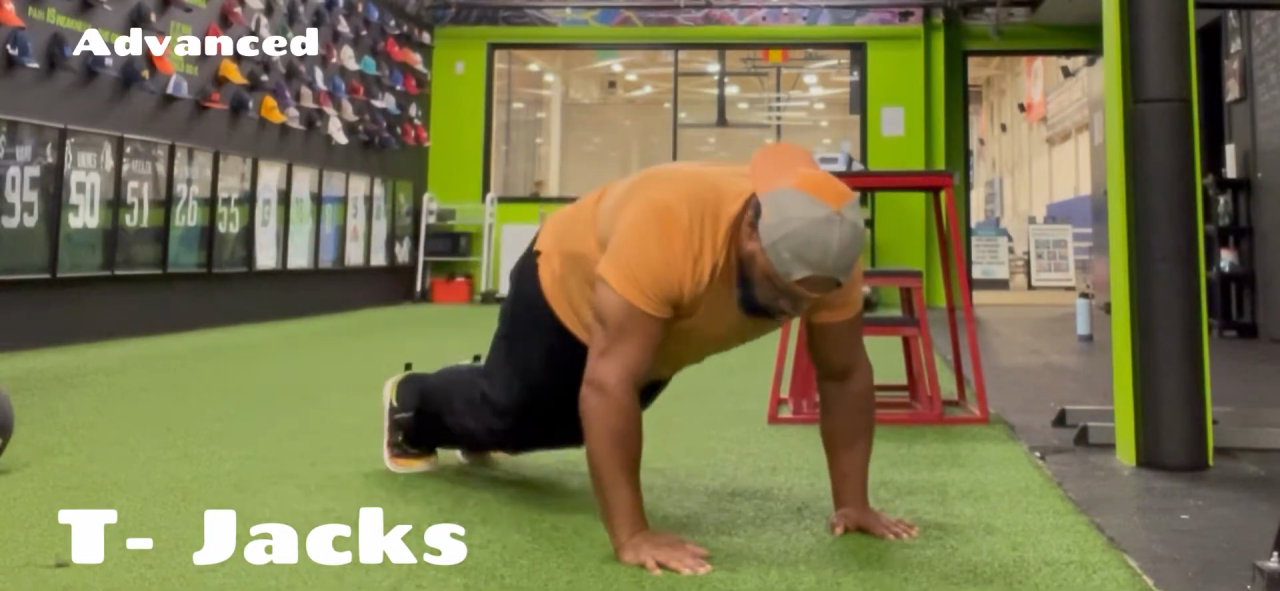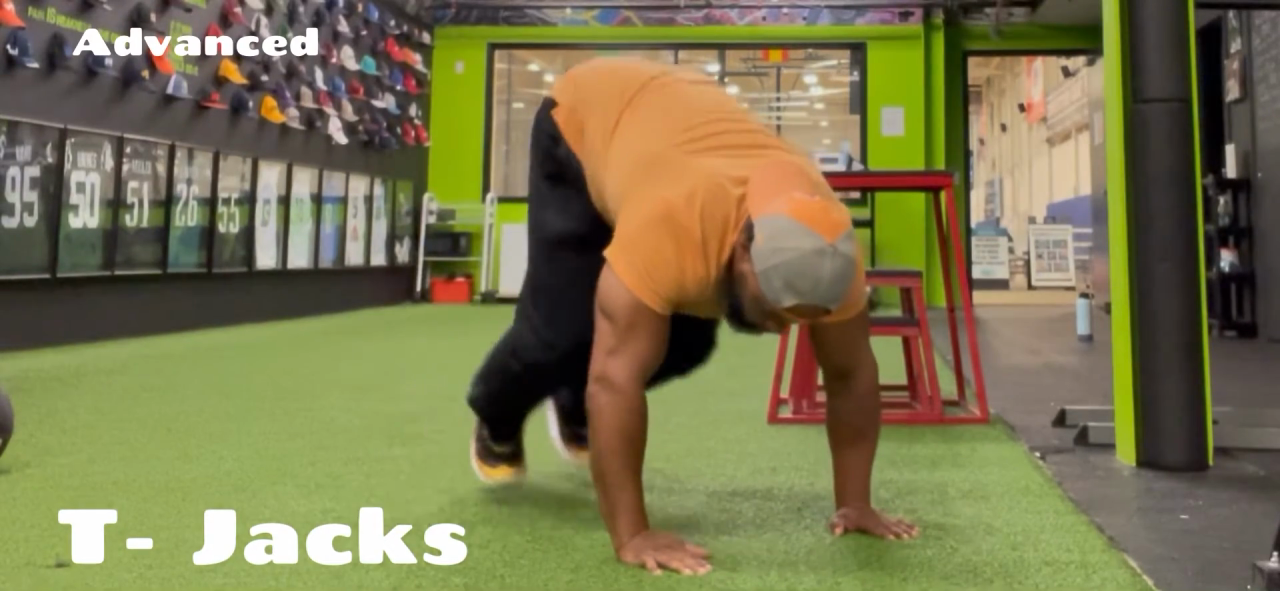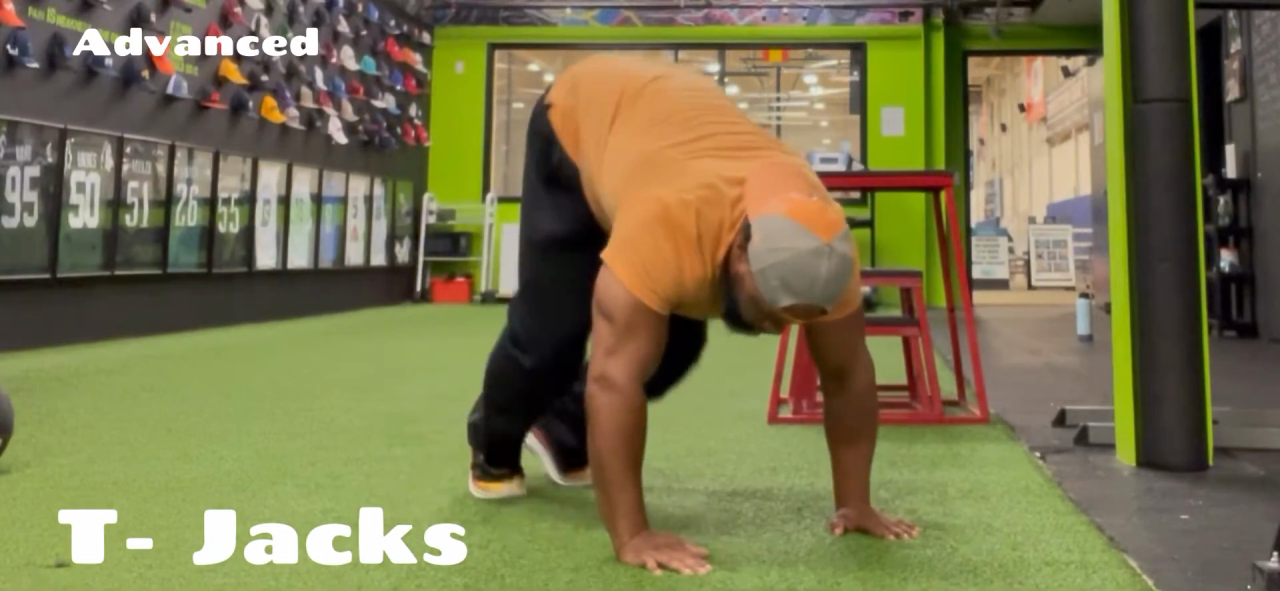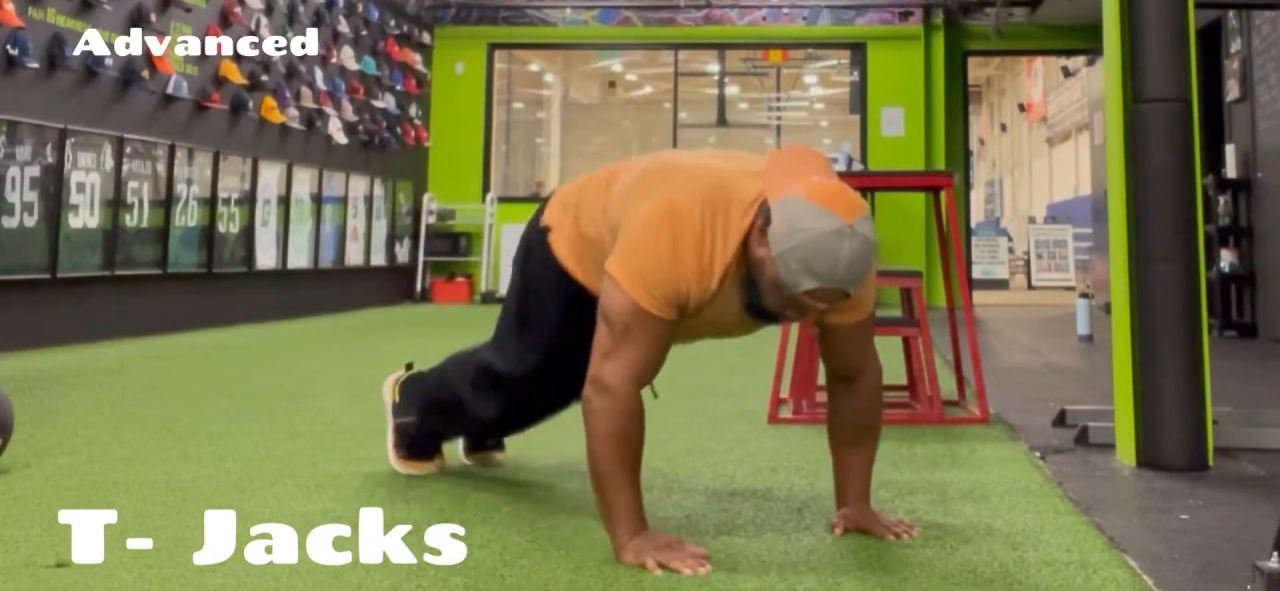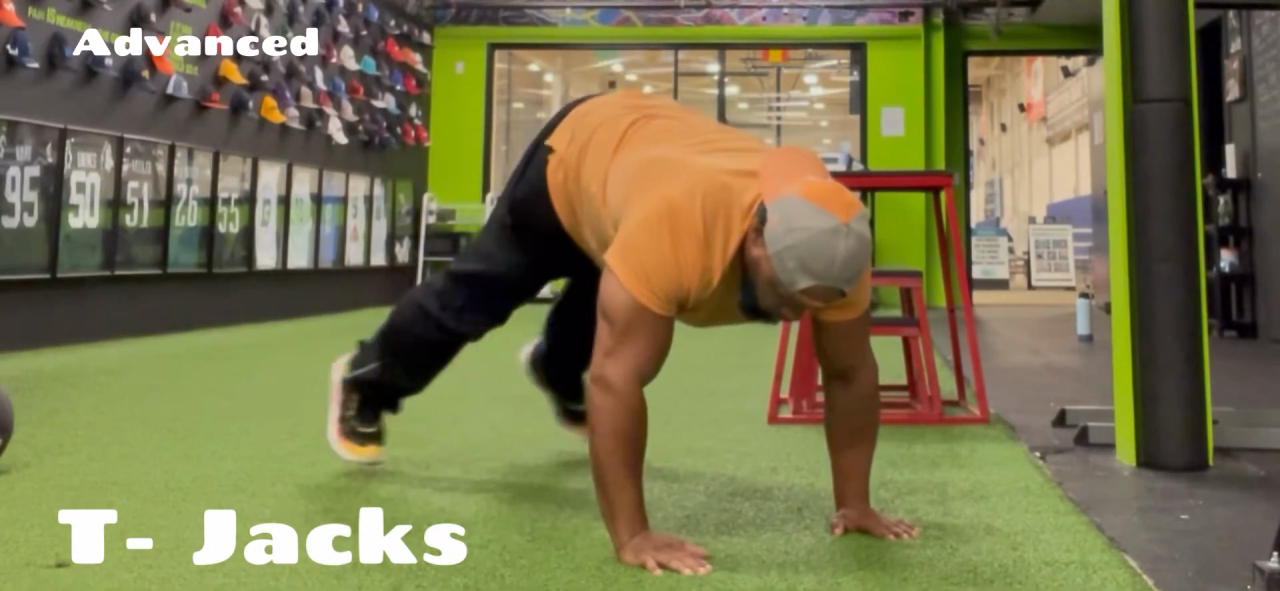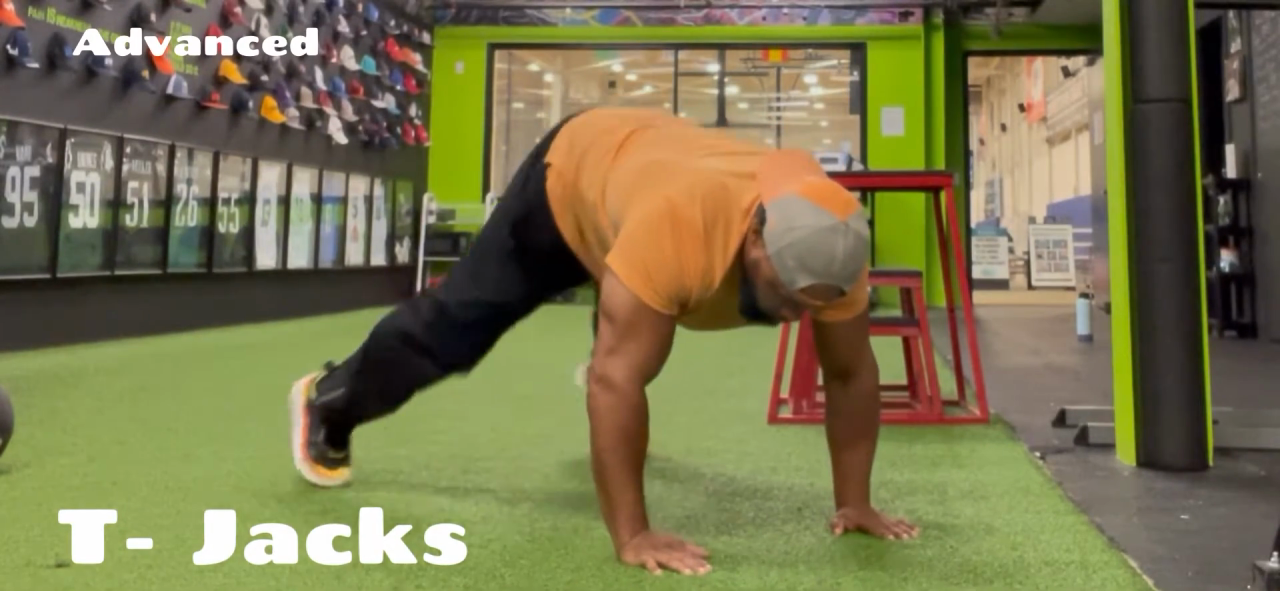
dt=0.4s
person 1, frame 1
left shoulder: (821, 247)
right shoulder: (666, 232)
left elbow: (845, 376)
right elbow: (606, 385)
left wrist: (853, 503)
right wrist: (631, 536)
left hip: (649, 302)
right hip: (570, 281)
left knee: (559, 418)
right knee: (511, 408)
left ankle: (475, 430)
right ankle: (412, 407)
person 1, frame 2
left shoulder: (821, 238)
right shoulder: (671, 227)
left elbow: (850, 372)
right elbow: (615, 378)
left wrist: (854, 500)
right wrist: (632, 535)
left knee: (688, 341)
right knee: (563, 333)
left ankle: (576, 404)
right ankle: (496, 413)
person 1, frame 3
left shoulder: (821, 246)
right shoulder: (668, 228)
left elbow: (847, 373)
right elbow: (612, 381)
left wrist: (855, 504)
right wrist: (631, 538)
left knee: (677, 343)
right knee: (551, 326)
left ankle: (565, 431)
right ankle: (491, 440)
person 1, frame 4
left shoulder: (833, 246)
right shoulder: (675, 234)
left elbow: (855, 377)
right elbow: (609, 386)
left wrist: (855, 504)
right wrist: (631, 537)
right hip: (581, 239)
left knee: (558, 387)
right knee: (519, 376)
left ankle: (480, 426)
right ankle: (413, 405)
person 1, frame 5
left shoulder: (830, 243)
right shoulder: (671, 227)
left elbow: (849, 372)
right elbow: (613, 380)
left wrist: (856, 502)
right wrist: (632, 535)
right hip: (579, 157)
left knee: (605, 298)
right knee: (478, 294)
left ankle: (556, 370)
right ankle: (367, 380)
person 1, frame 6
left shoulder: (824, 245)
right shoulder: (675, 231)
left elbow: (852, 372)
right elbow: (617, 378)
left wrist: (854, 503)
right wrist: (631, 538)
right hip: (571, 171)
left knee: (637, 328)
right knee: (460, 323)
right ankle: (330, 401)
